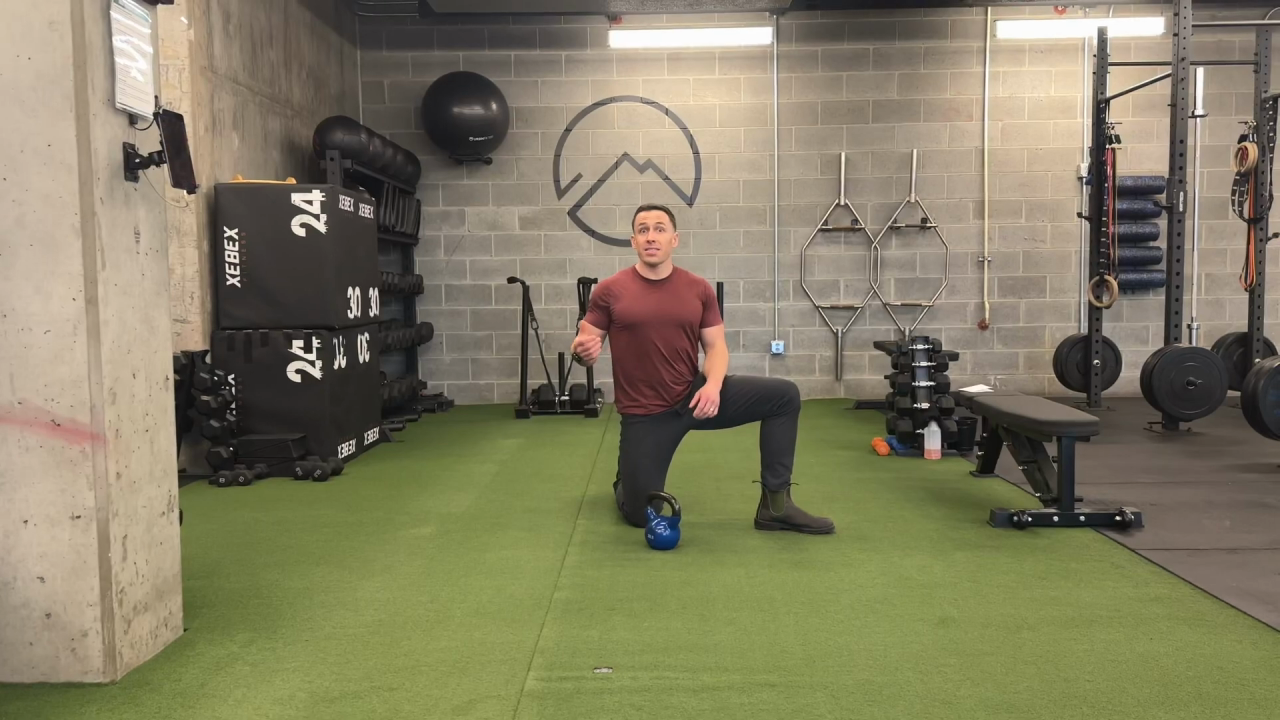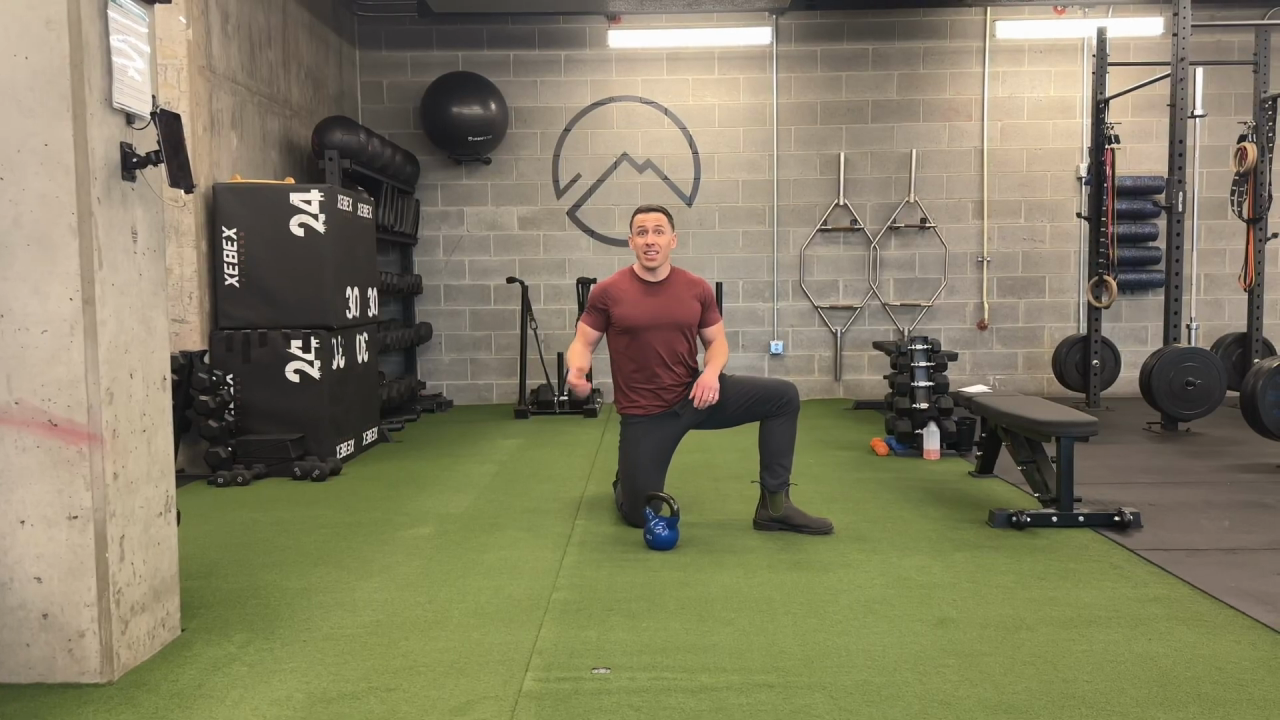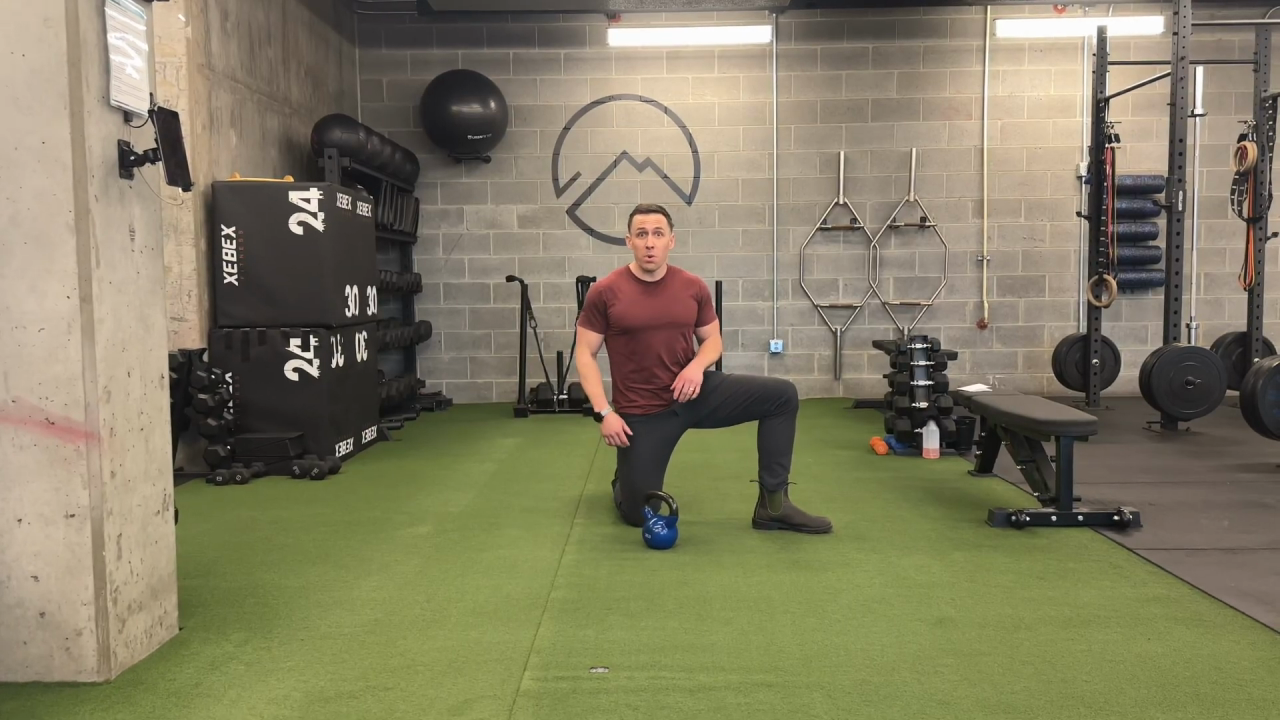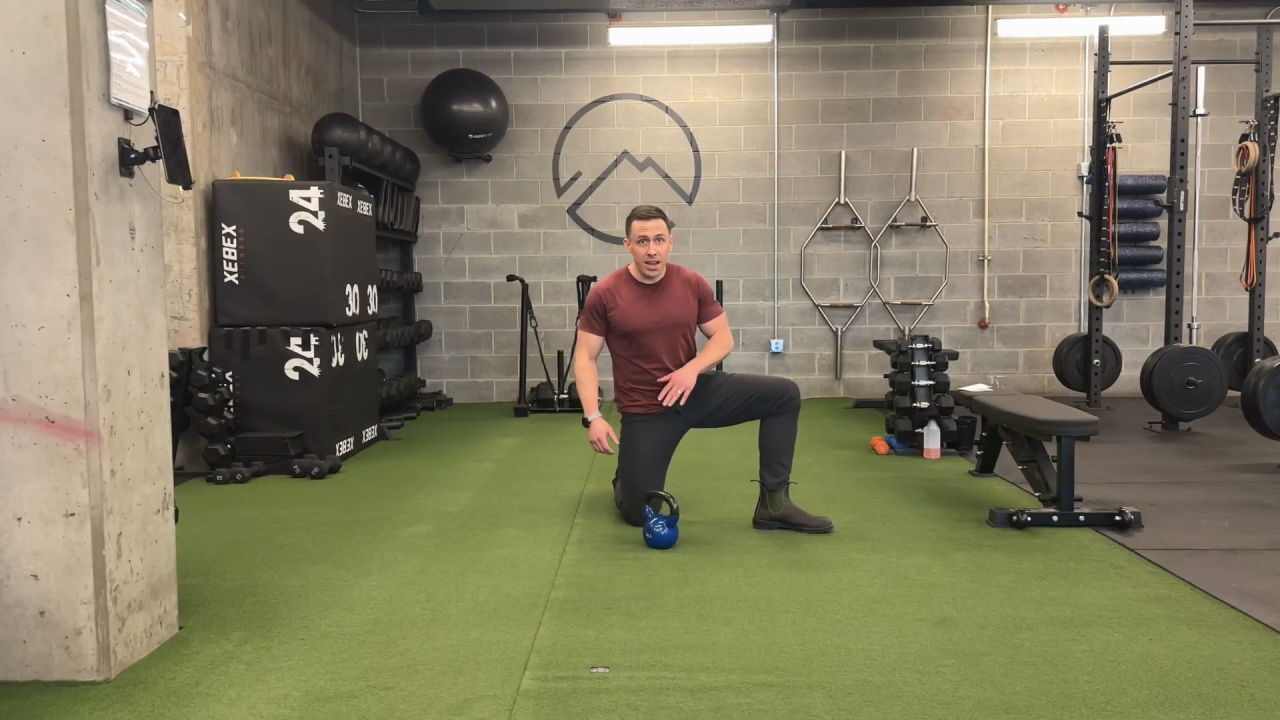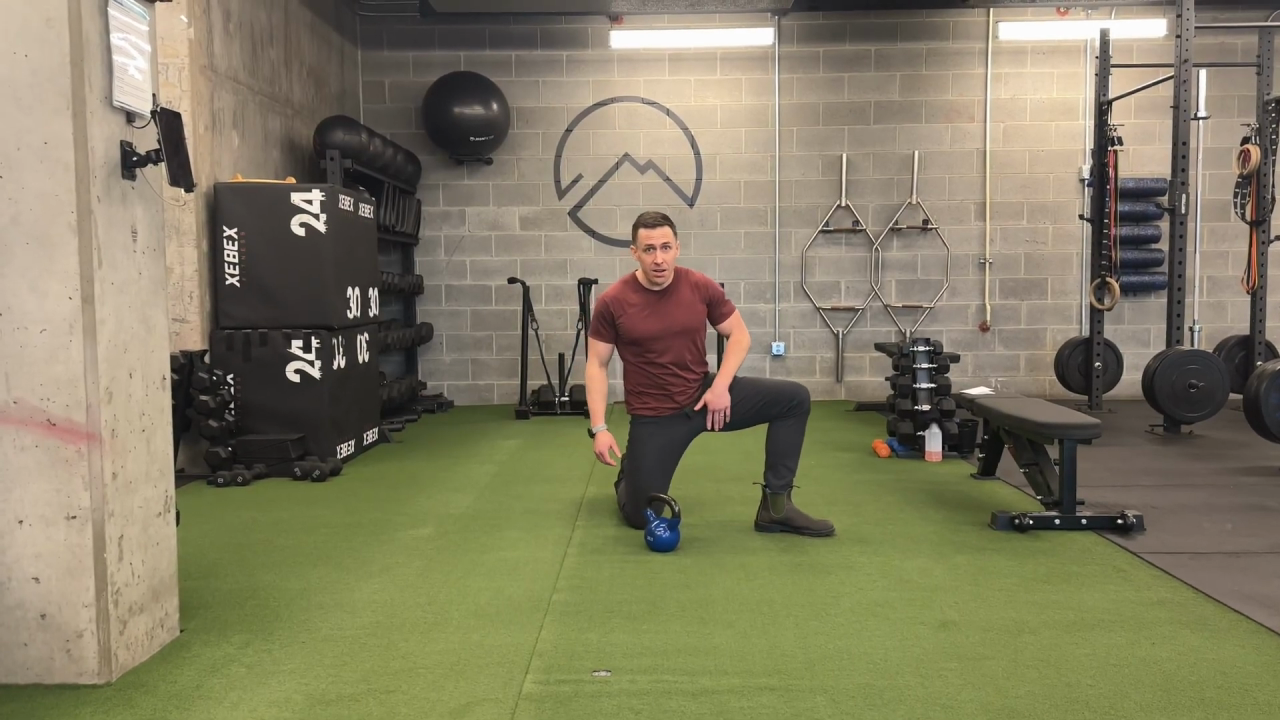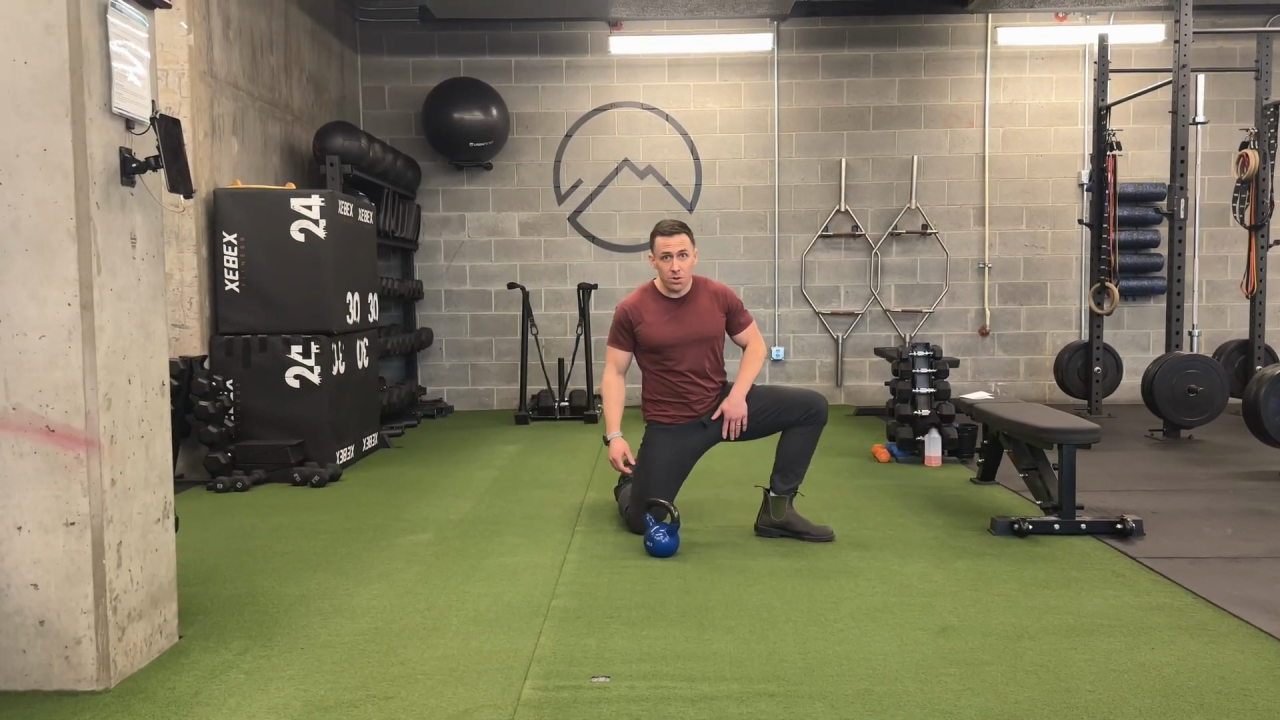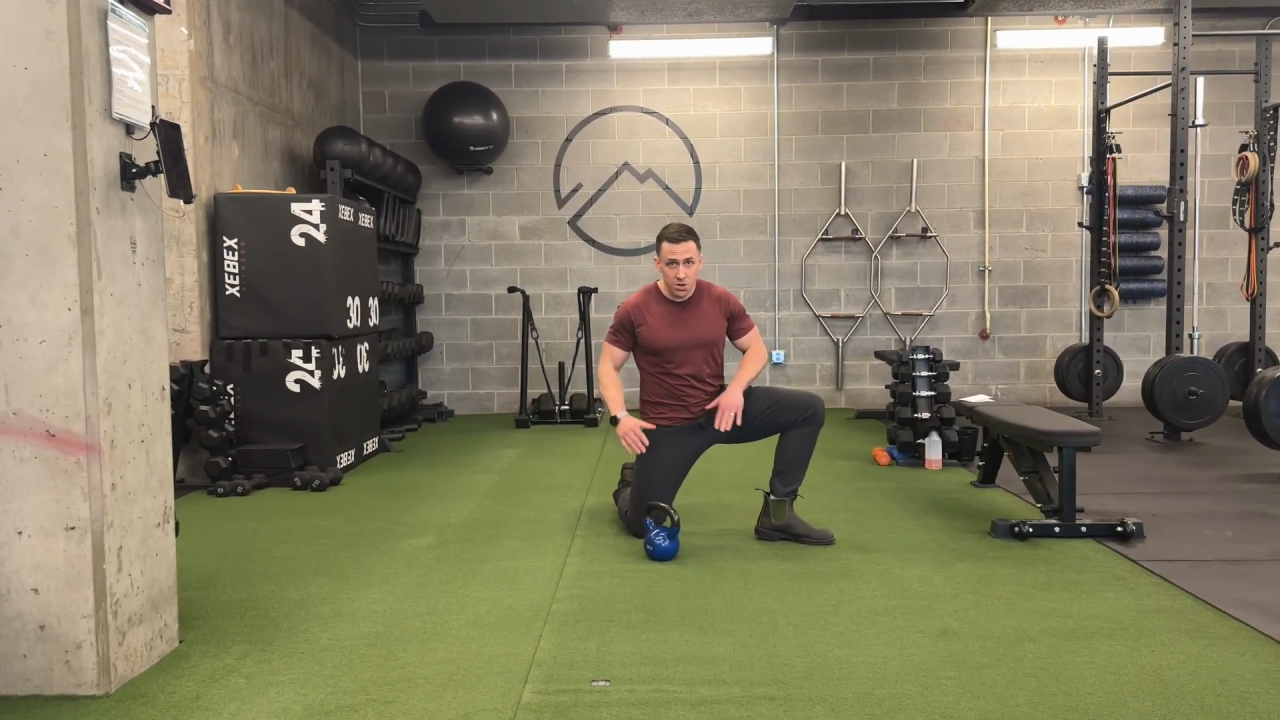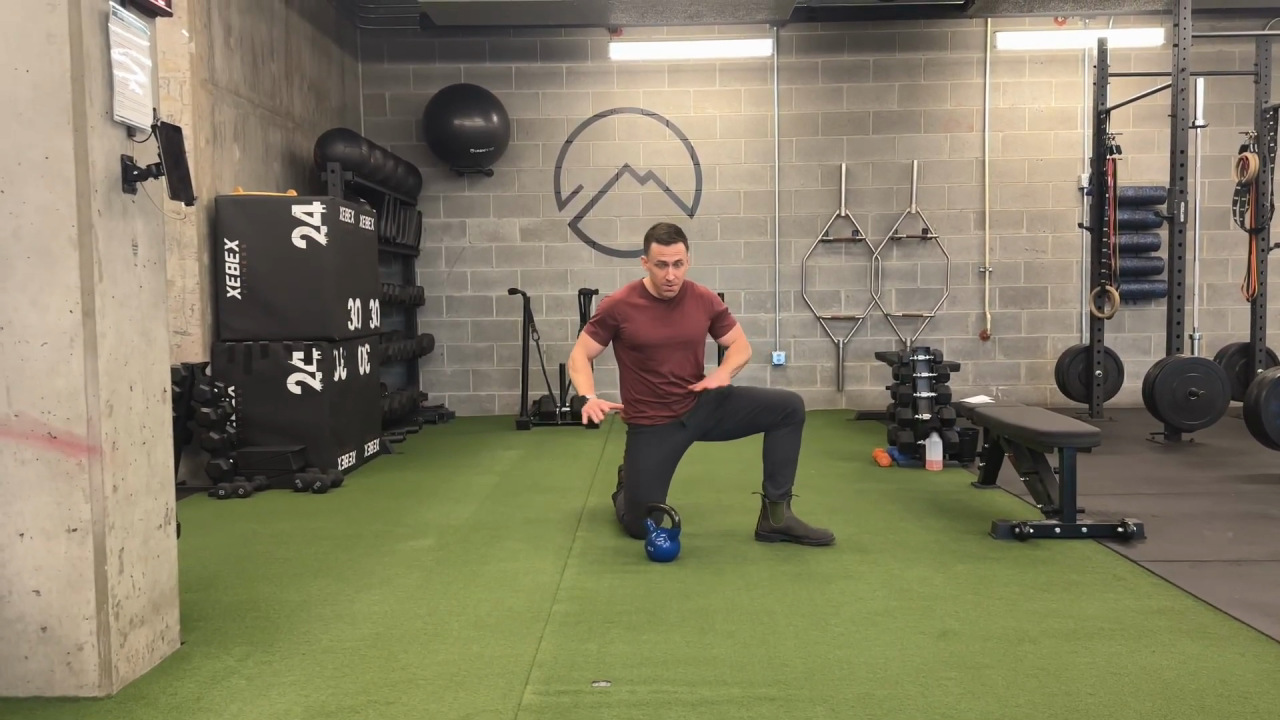
dt=0.4s
person 1, frame 1
left shoulder: (699, 289)
right shoulder: (610, 291)
left elbow: (716, 346)
right elbow: (583, 346)
left wrist: (713, 385)
right wrist: (581, 350)
left hip: (693, 395)
right hip: (644, 413)
left knee: (784, 395)
right knee: (641, 515)
left ankle: (775, 505)
right ankle: (626, 478)
person 1, frame 2
left shoulder: (697, 288)
right shoulder: (608, 292)
left elbow: (716, 340)
right elbow: (583, 344)
left wrist: (712, 372)
right wrist: (576, 371)
left hip: (693, 394)
right hip: (644, 413)
left knee: (783, 396)
right knee: (639, 515)
left ankle: (774, 505)
right ankle: (625, 479)
person 1, frame 3
left shoulder: (693, 287)
right shoulder: (605, 292)
left elbow: (712, 339)
right elbow: (586, 354)
left wrist: (697, 365)
right wrist: (604, 412)
left hip: (692, 393)
right hip: (642, 411)
left knee: (782, 395)
right knee: (639, 513)
left ankle: (772, 503)
right ankle: (624, 477)
person 1, frame 4
left shoulder: (692, 284)
right shoulder: (605, 295)
left elbow: (723, 337)
right elbow: (585, 358)
left wrist: (693, 368)
right wrist: (593, 417)
left hip: (695, 391)
right hip: (645, 411)
left knee: (784, 394)
right knee: (640, 513)
left ankle: (774, 503)
right ankle: (625, 476)
person 1, frame 5
left shoulder: (701, 287)
right shoulder: (613, 301)
left elbow: (739, 336)
right elbow: (596, 365)
left wrist: (720, 386)
right wrist: (598, 428)
left hip: (704, 395)
right hip: (654, 415)
left knee: (794, 398)
right knee: (641, 516)
left ankle: (775, 505)
right ankle: (629, 474)
person 1, frame 6
left shoulder: (720, 296)
right shoulder: (631, 310)
left elbow: (755, 345)
right elbow: (614, 373)
left wrist: (737, 395)
right wrist: (614, 436)
left hip: (721, 405)
right hip: (670, 424)
left knee: (813, 407)
right knee: (642, 520)
left ankle: (777, 508)
right ankle: (630, 482)
person 1, frame 7
left shoulder: (722, 301)
right shoulder: (634, 310)
left elbow: (756, 349)
right elbow: (608, 367)
left wrist: (736, 389)
right wrist: (620, 416)
left hip: (718, 408)
right hip: (667, 425)
left knee: (809, 408)
right knee: (643, 524)
left ankle: (777, 511)
right ankle: (629, 486)
person 1, frame 8
left shoulder: (704, 300)
right shoulder: (618, 306)
left elbow: (740, 345)
right elbow: (580, 357)
left wrist: (723, 372)
right wrist: (589, 397)
left hip: (701, 405)
right hip: (652, 424)
left knee: (788, 407)
right knee: (641, 526)
left ankle: (775, 514)
right ankle: (627, 487)
